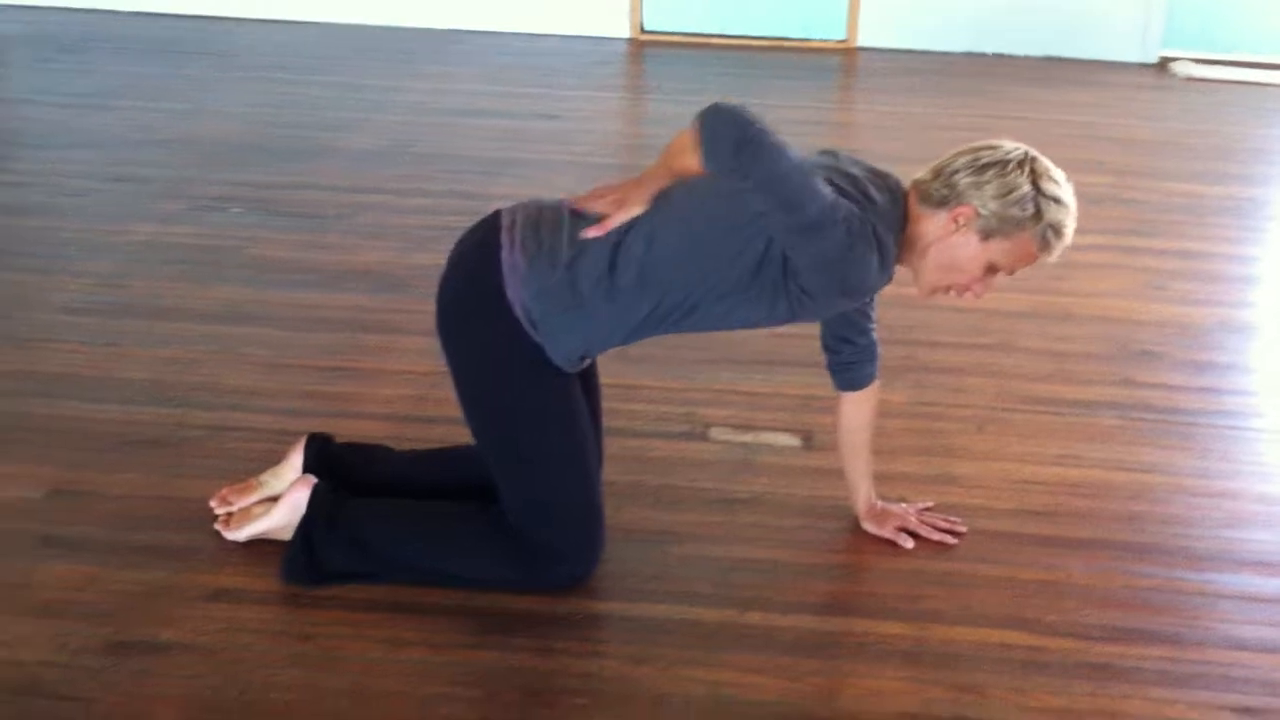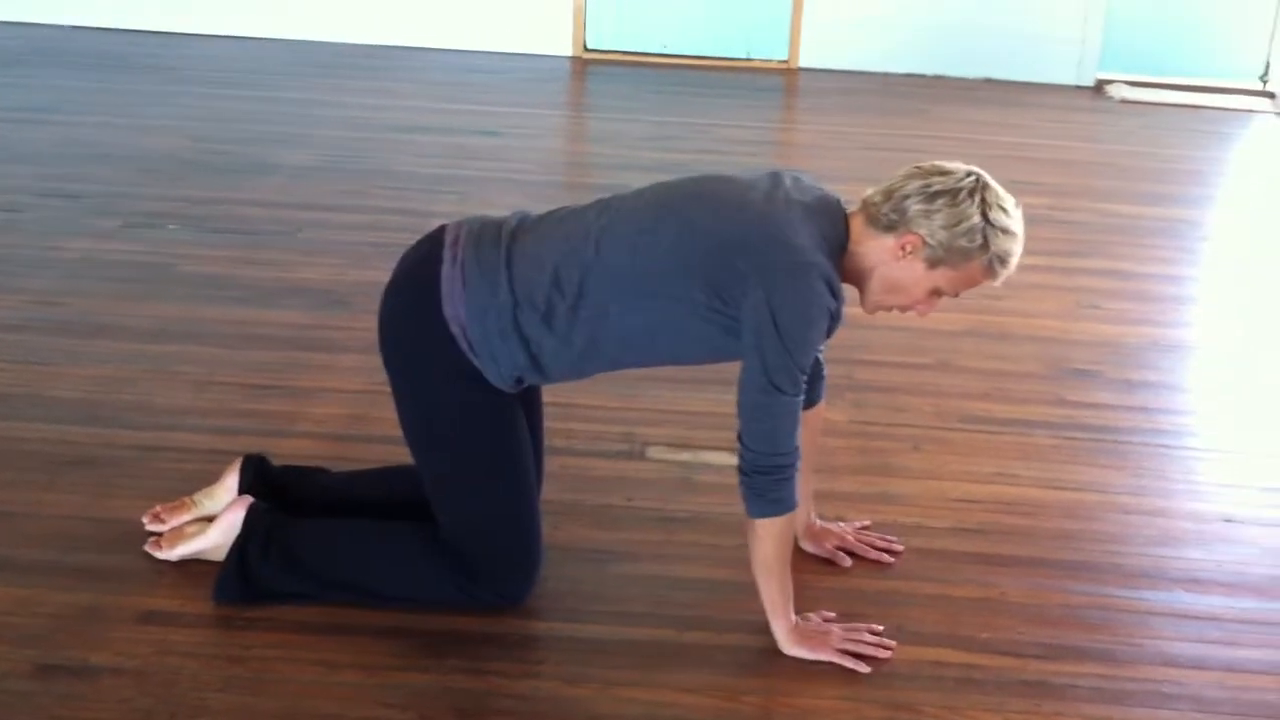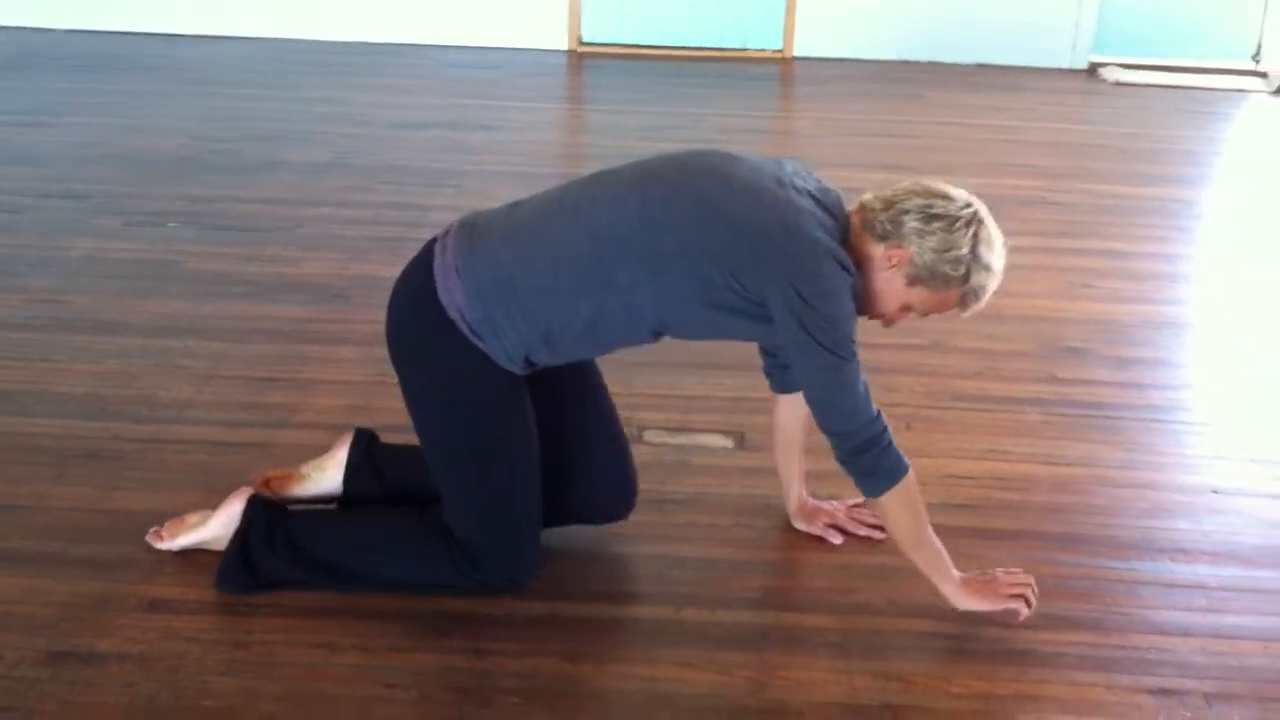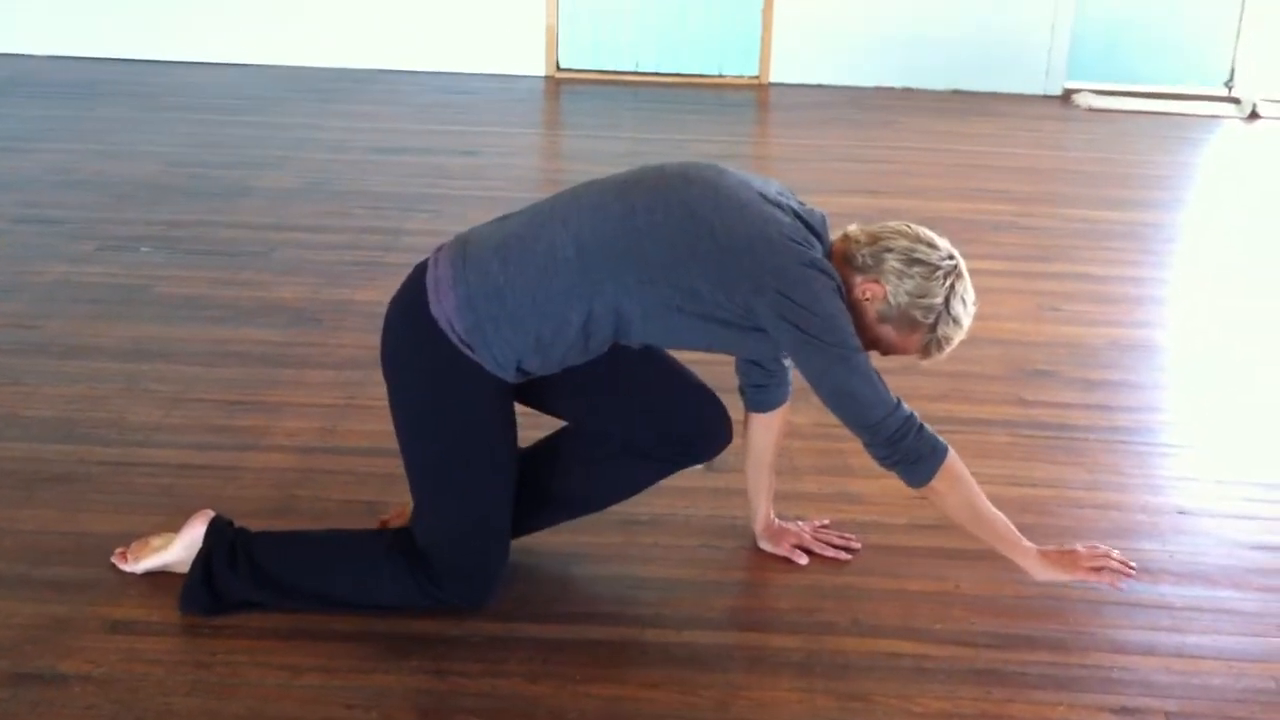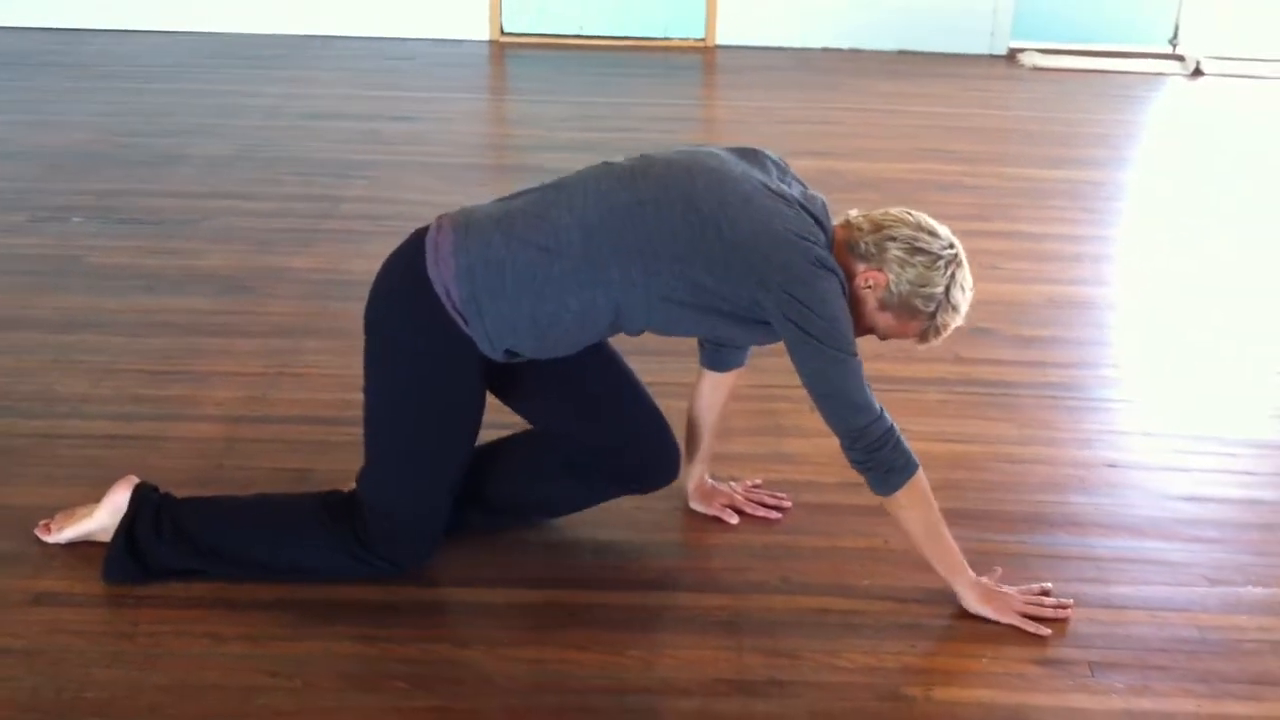
dt=1s
person 1, frame 1
left shoulder: (871, 207)
right shoulder: (852, 244)
left elbow: (852, 355)
right elbow: (730, 129)
left wrist: (866, 501)
right wrist: (646, 191)
left hip: (533, 285)
right hip: (505, 303)
left knee: (554, 477)
right knee: (561, 552)
left ankle: (323, 466)
right ankle: (314, 520)
person 1, frame 2
left shoulder: (815, 217)
right shoulder: (799, 275)
left elbow: (802, 379)
right elbow: (767, 459)
left wrist: (808, 522)
right wrist: (785, 625)
left hip: (475, 292)
right hip: (446, 323)
left knee: (489, 498)
right knee: (498, 571)
left ankle: (260, 487)
right ankle: (251, 539)
person 1, frame 3
left shoulder: (808, 212)
right shoulder: (811, 267)
left elbow: (787, 364)
right elbow: (866, 444)
left wrist: (797, 500)
right wrist: (955, 584)
left hip: (500, 299)
right hip: (454, 321)
left knee: (601, 496)
right knee: (496, 559)
left ankle: (358, 470)
right ankle: (252, 532)
person 1, frame 4
left shoulder: (789, 234)
right shoulder: (798, 281)
left elbow: (763, 378)
right elbow: (900, 441)
left wrist: (766, 518)
right wrist: (1032, 556)
left hip: (510, 318)
right hip: (447, 336)
left knee: (693, 429)
right knee: (460, 580)
left ankle: (459, 501)
right ankle: (217, 554)
person 1, frame 5
left shoulder: (780, 191)
right shoulder: (802, 272)
left elbow: (723, 335)
right elbow: (872, 444)
left wrist: (699, 477)
right wrist: (969, 586)
left hip: (488, 296)
right hip: (436, 307)
left knee: (640, 457)
right knee: (389, 545)
left ankle: (412, 486)
right ankle: (144, 520)
